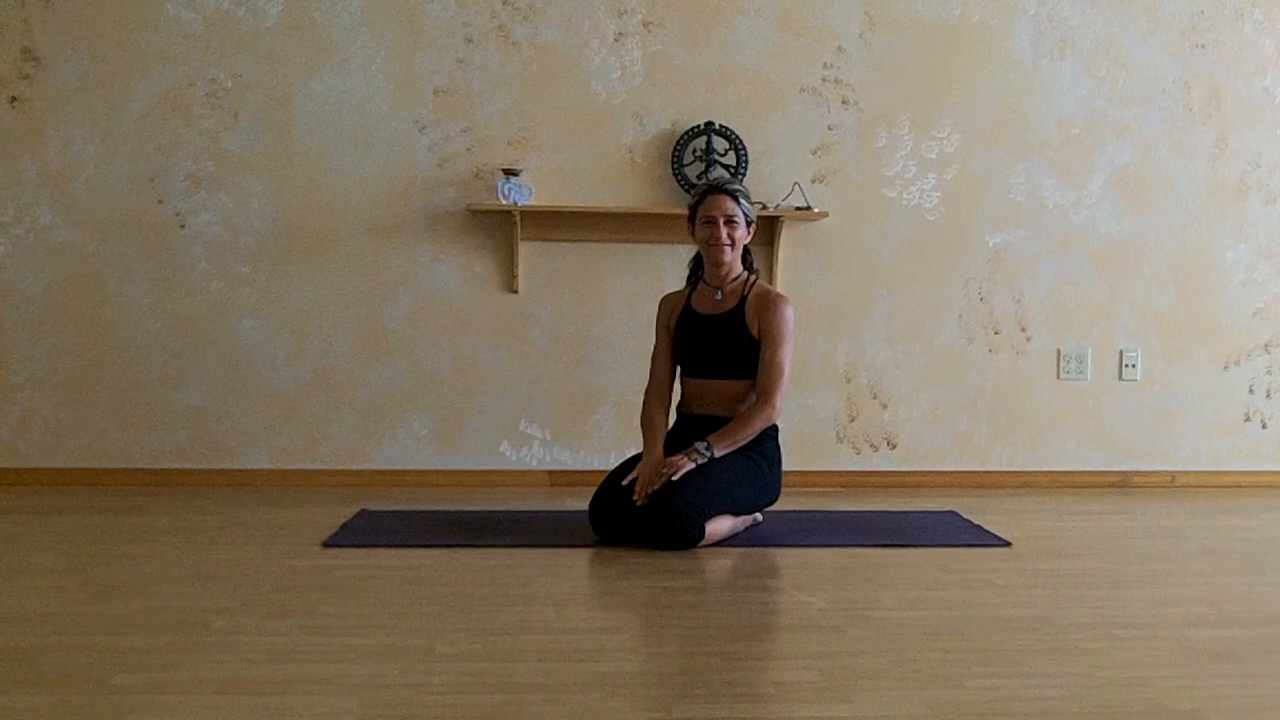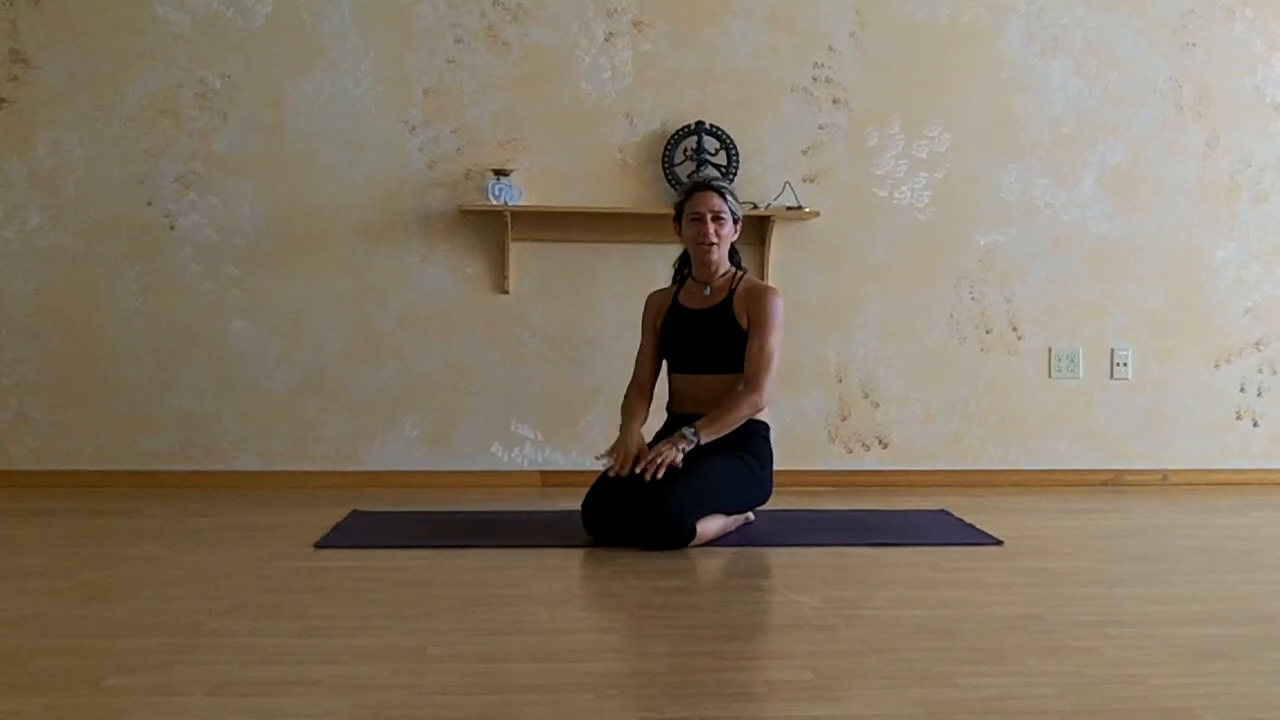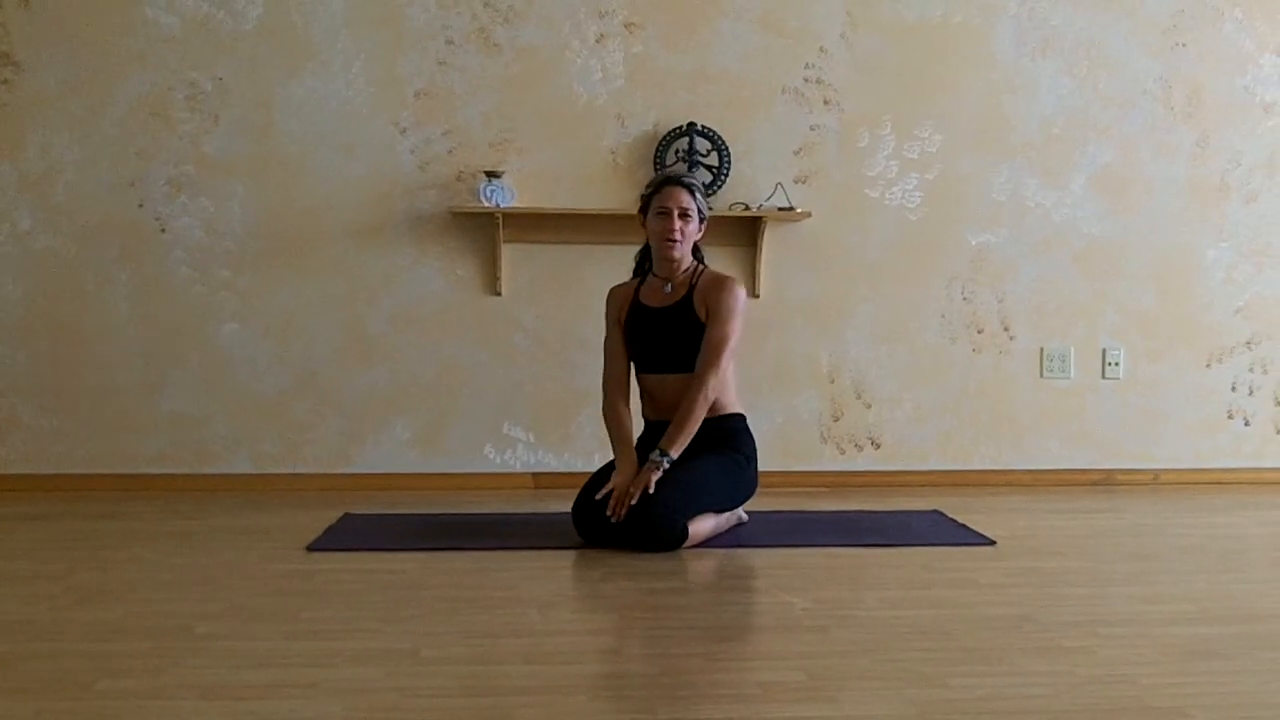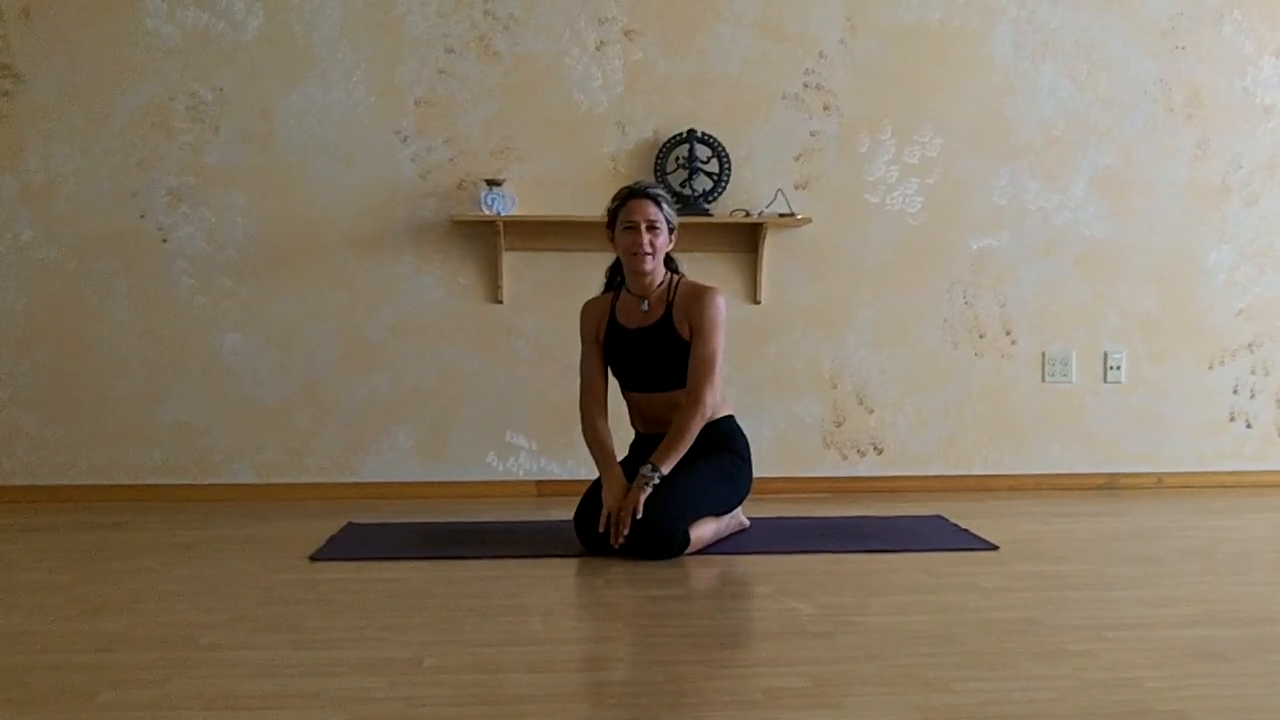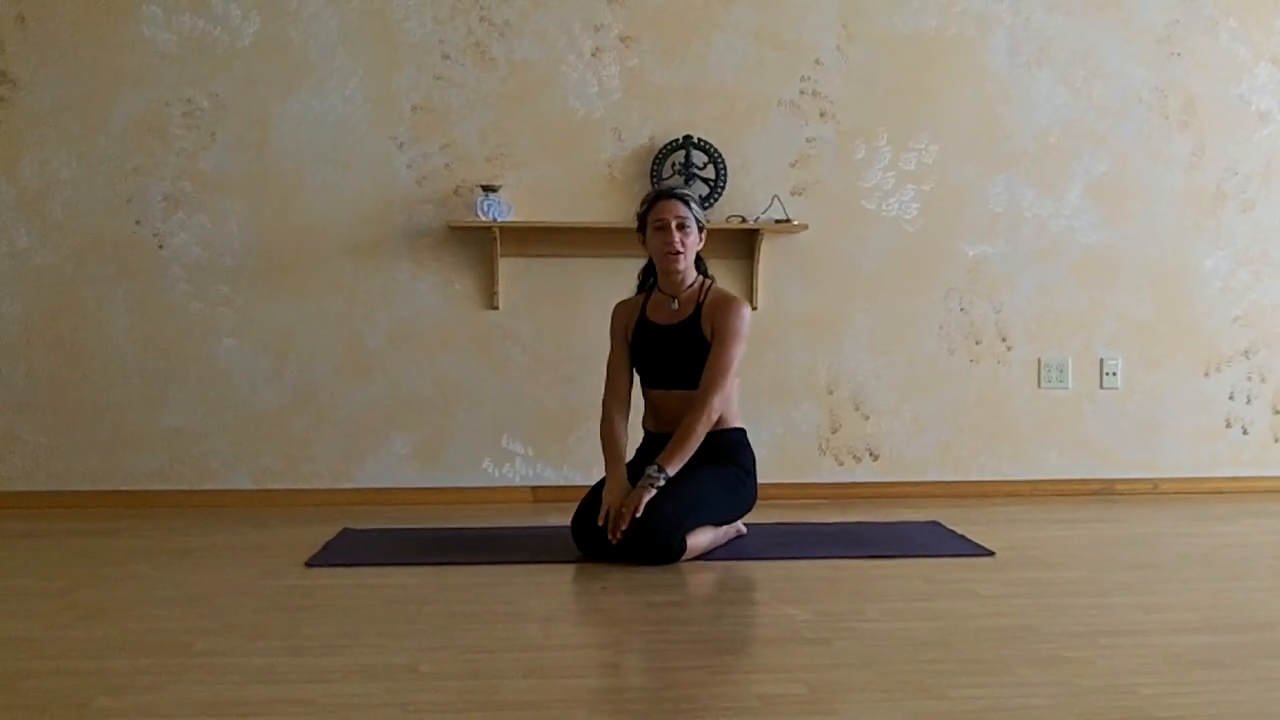
dt=1s
person 1, frame 1
left shoulder: (771, 306)
right shoulder: (673, 306)
left elbow: (768, 406)
right elbow: (658, 393)
left wrist: (700, 454)
right wrist: (653, 453)
left hip: (747, 449)
right hip: (683, 438)
left knee: (671, 513)
right knee: (607, 511)
left ankle: (741, 516)
right ankle: (732, 517)
person 1, frame 2
left shoulder: (761, 298)
right shoulder: (659, 303)
left elbow: (756, 394)
right elbow: (641, 386)
left wrist: (688, 439)
right wrist: (629, 434)
left hip: (740, 445)
right hip: (673, 438)
left knee: (662, 515)
right knee: (599, 512)
left ankle: (734, 516)
right ankle: (723, 517)
person 1, frame 3
left shoulder: (723, 290)
right shoulder: (621, 298)
left elbow: (707, 385)
right elbow: (614, 391)
left wrist: (659, 463)
right wrist: (627, 462)
left hip: (722, 443)
right hip: (655, 441)
left knee: (651, 519)
right knee: (591, 517)
left ankle: (724, 514)
right ankle: (713, 512)
person 1, frame 4
left shoulder: (702, 301)
right shoulder: (596, 313)
left elbow: (701, 404)
right elbow: (592, 409)
left wrist: (649, 479)
right wrist: (613, 478)
left hip: (715, 447)
right hip: (648, 449)
left knee: (652, 527)
right knee: (594, 528)
left ankle: (727, 518)
person 1, frame 5
left shoulder: (728, 308)
right shoulder: (627, 313)
left elbow: (709, 405)
right elbow: (615, 404)
left wrist: (654, 479)
right wrist: (617, 478)
left hip: (722, 457)
right hip: (655, 452)
left knee: (649, 530)
right knee: (590, 530)
left ankle: (723, 526)
